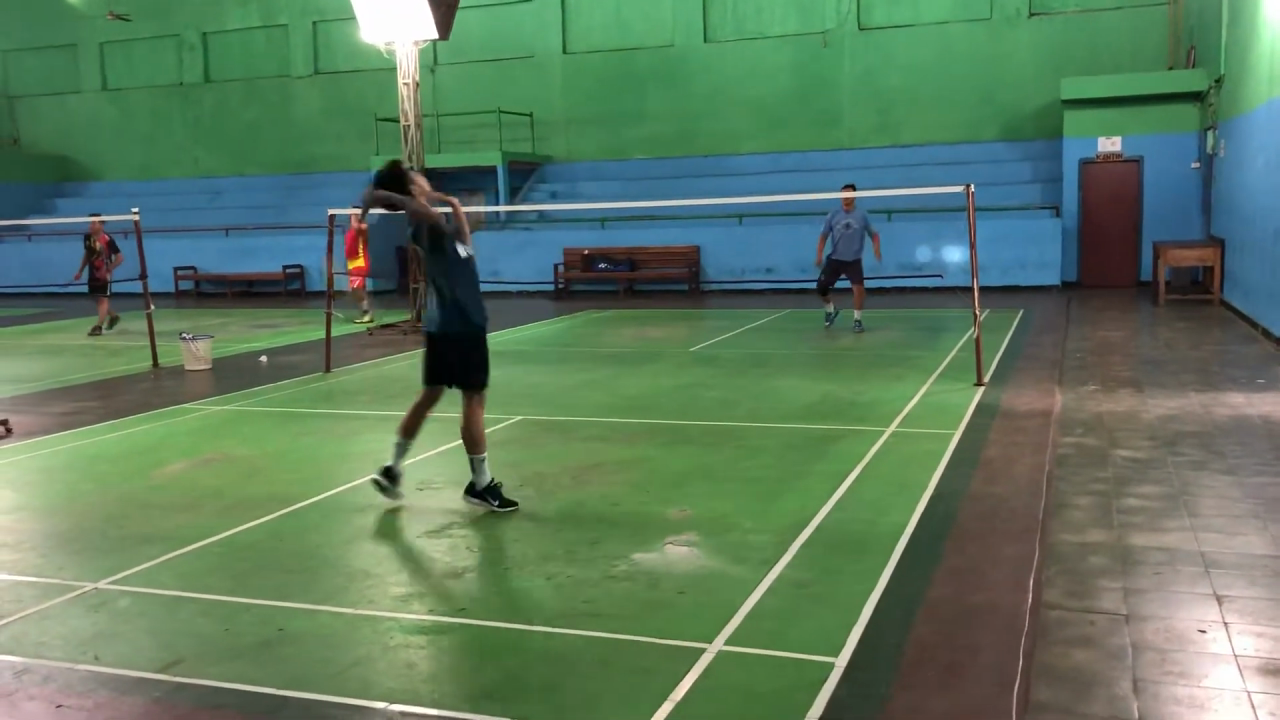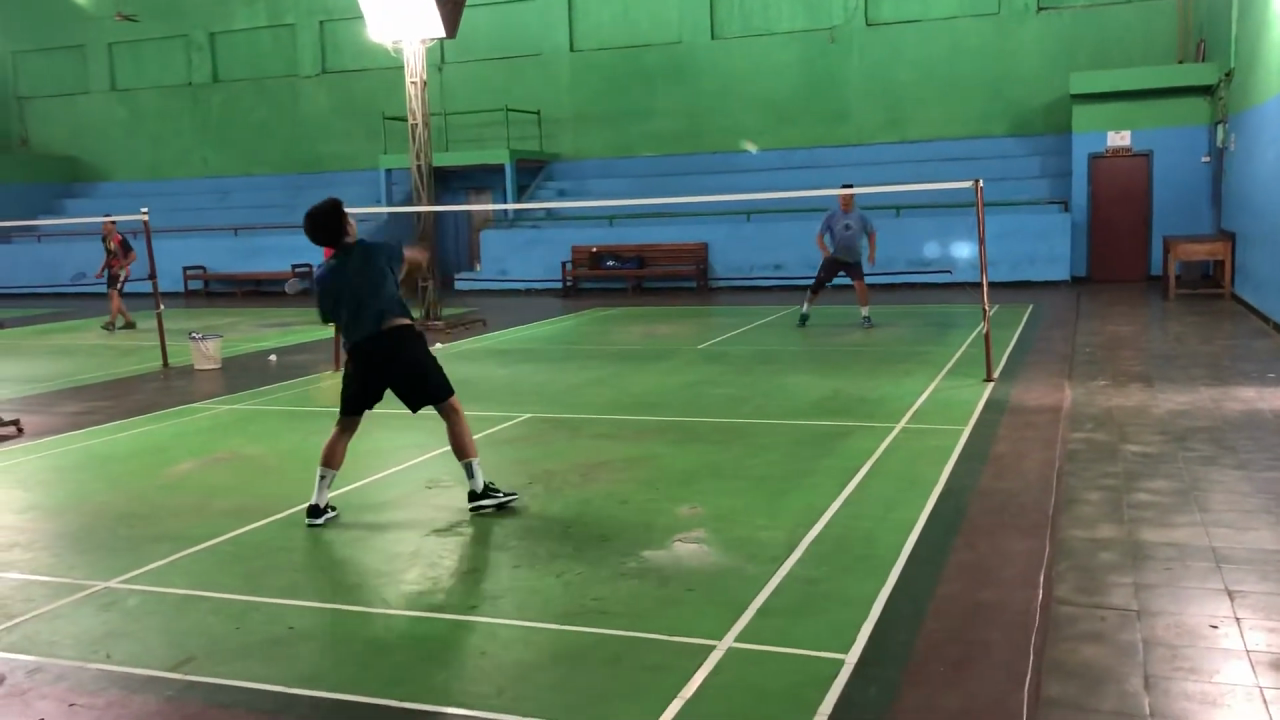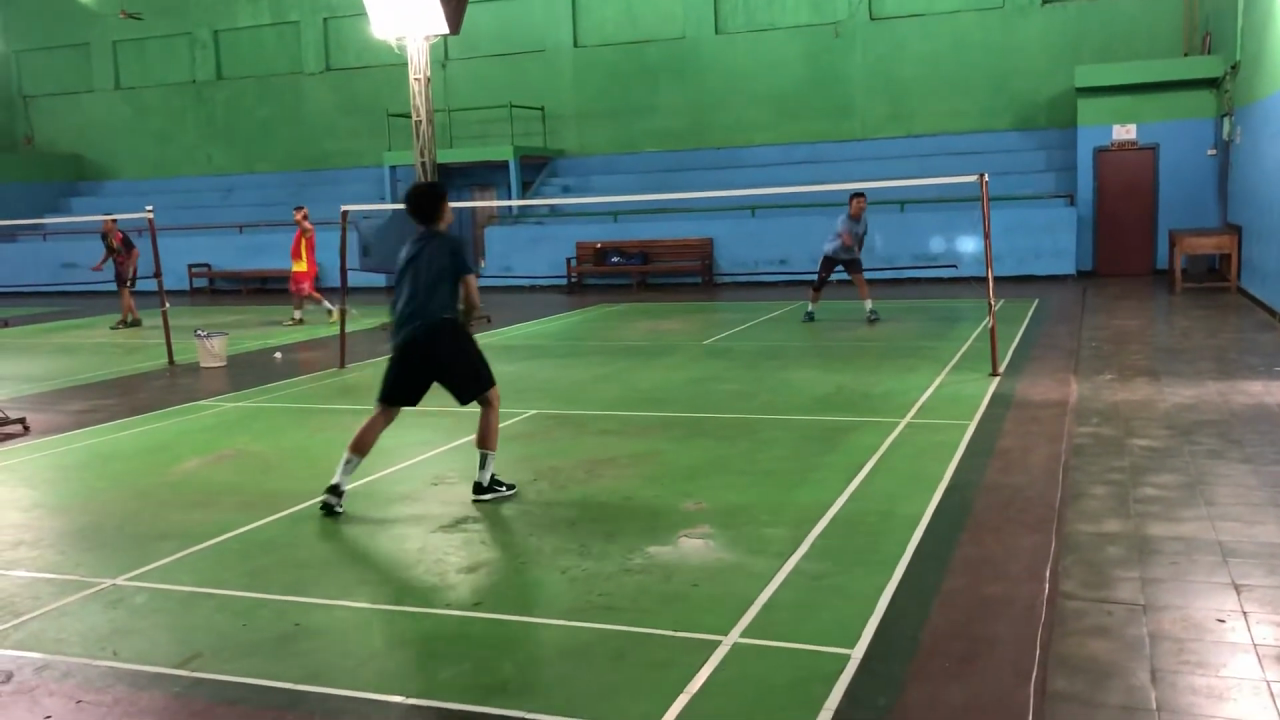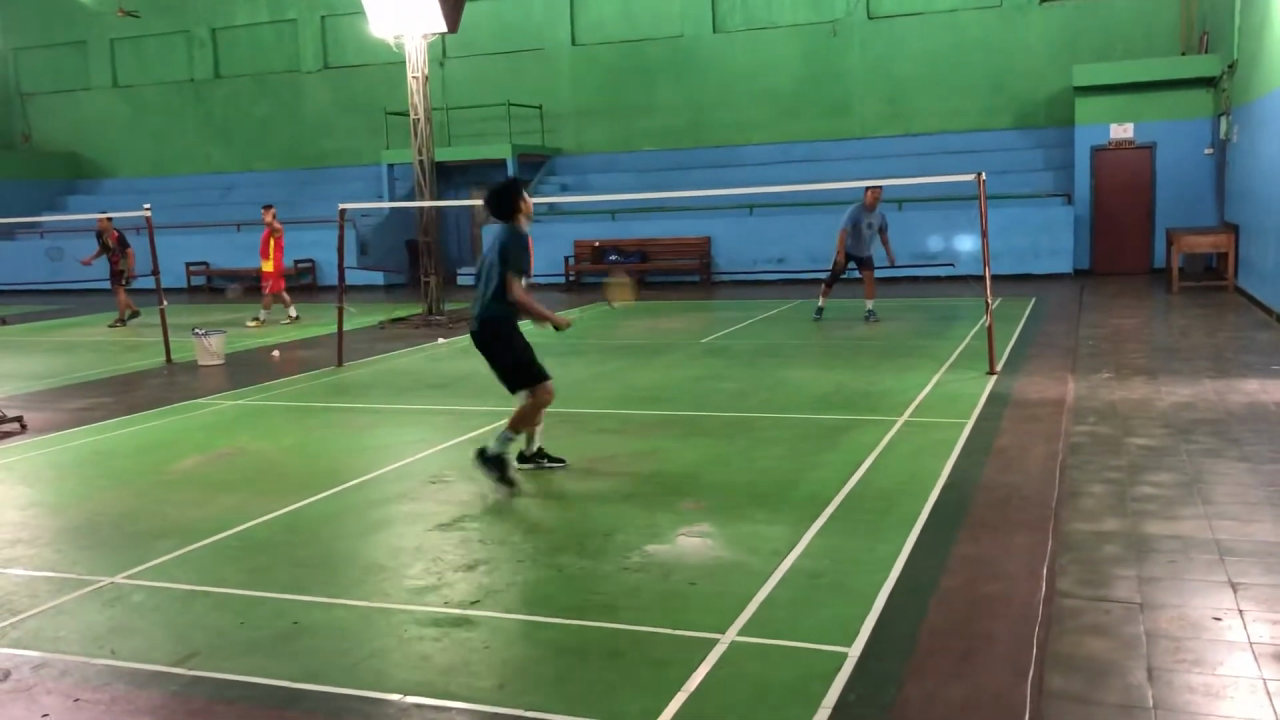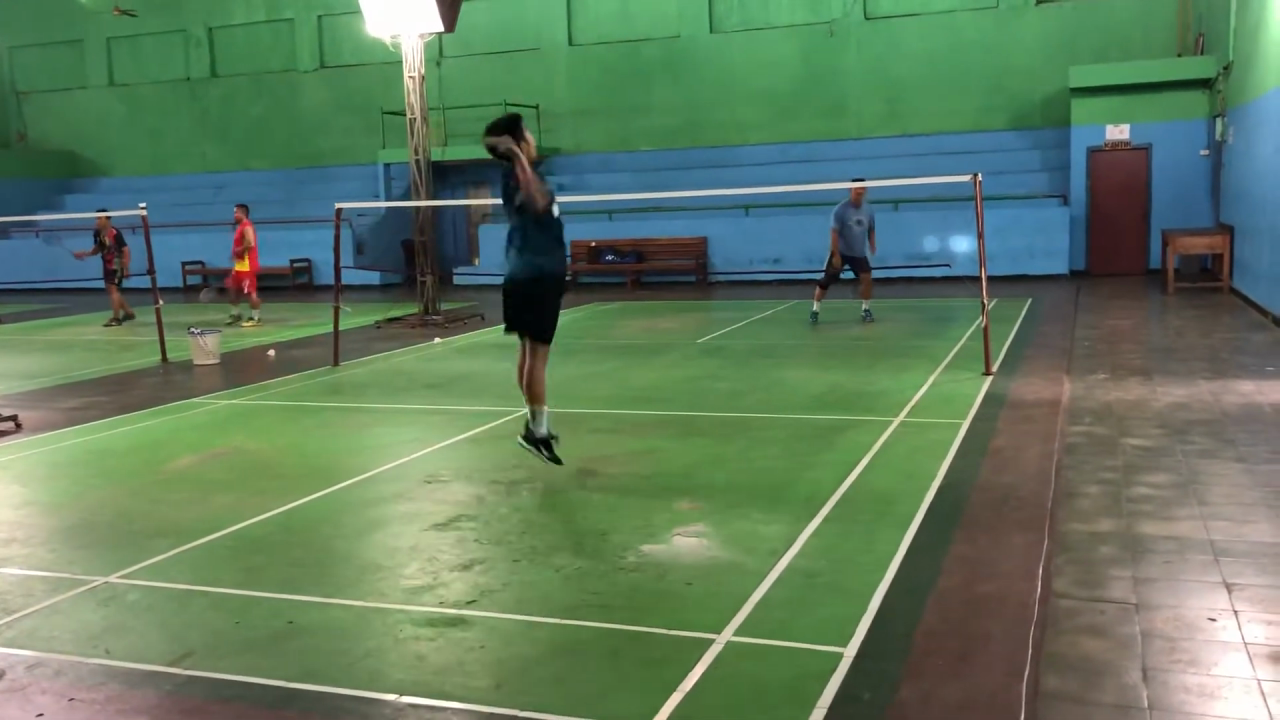
dt=0.4s
person 1, frame 1
left shoulder: (435, 219)
right shoulder: (426, 218)
left elbow: (462, 235)
right elbow: (429, 214)
left wrist: (453, 204)
left hip: (441, 323)
right hip: (464, 322)
left knee: (430, 395)
right knee: (474, 401)
left ankle: (392, 468)
right ankle: (481, 483)
person 1, frame 2
left shoulder: (323, 277)
right shoulder: (372, 250)
right elbow: (416, 257)
right wrist: (405, 265)
left hip: (362, 349)
right hip: (401, 338)
left knee: (345, 426)
right knee: (451, 409)
left ankle: (317, 504)
right ankle: (479, 488)
person 1, frame 3
left shoulder: (409, 250)
right shoulder: (454, 244)
right elbow: (470, 298)
right wrist: (465, 325)
left hip: (406, 340)
right hip: (444, 333)
left knee: (384, 415)
right knee: (490, 399)
left ankle: (336, 487)
right ankle: (486, 482)
person 1, frame 4
left shoulder: (502, 237)
right shoulder: (516, 240)
right elbow: (516, 293)
right wrist: (551, 317)
left hip: (492, 324)
right hip: (494, 327)
left knee: (539, 386)
right knee: (541, 392)
left ankle: (530, 448)
right ankle: (495, 452)
person 1, frame 5
left shoulder: (513, 175)
right shoulder: (522, 173)
right elbow: (538, 202)
right wrist: (519, 155)
left hip: (518, 275)
right hip: (543, 275)
left knee: (528, 352)
right knee: (537, 354)
left ankle: (535, 425)
right ankle: (537, 433)
